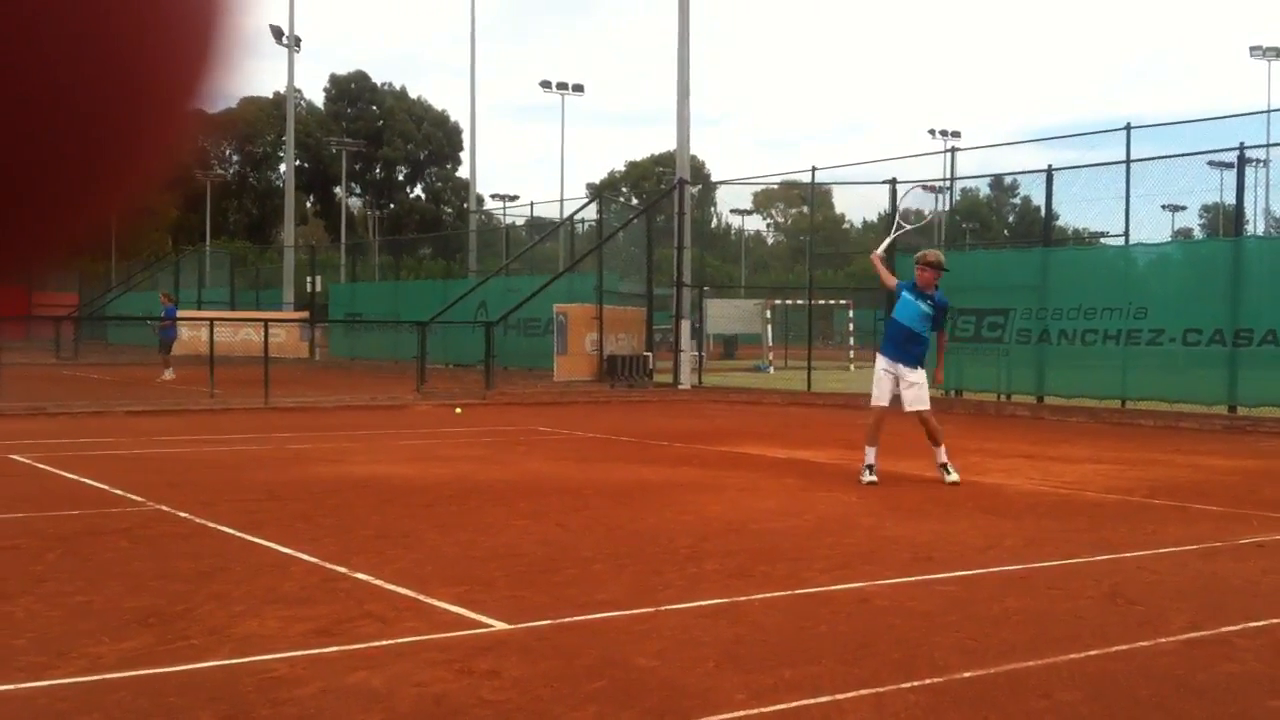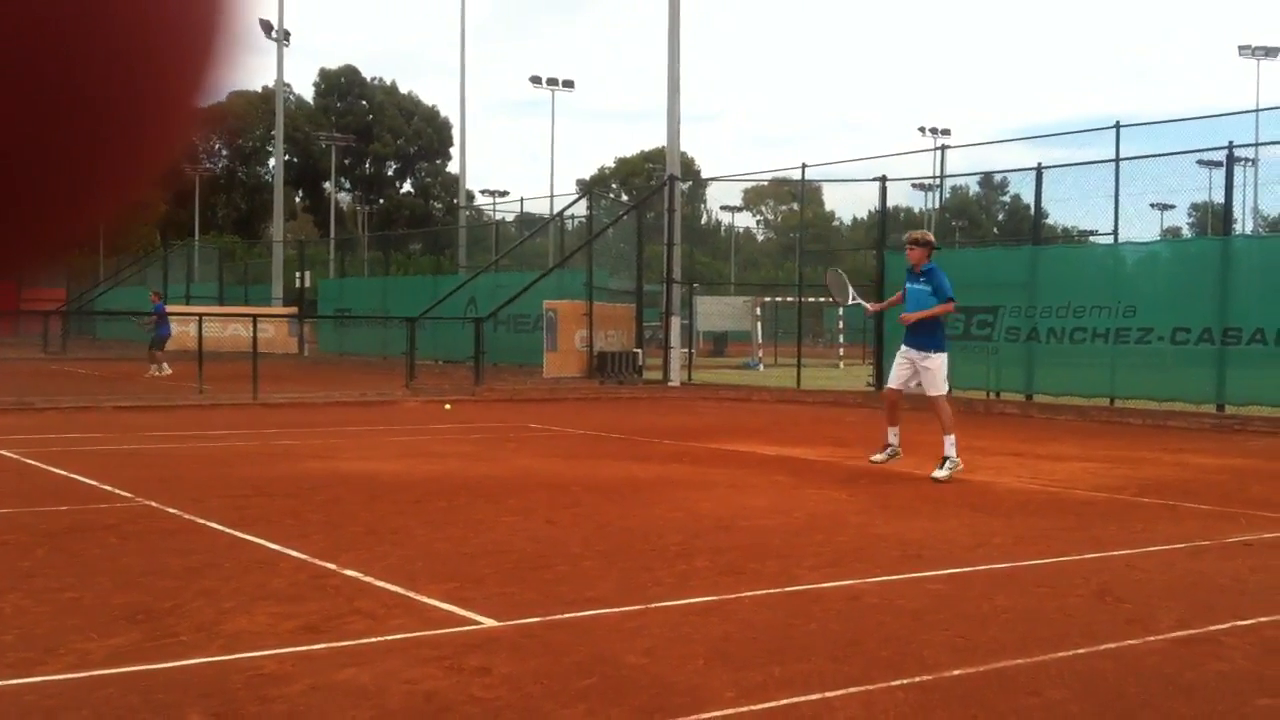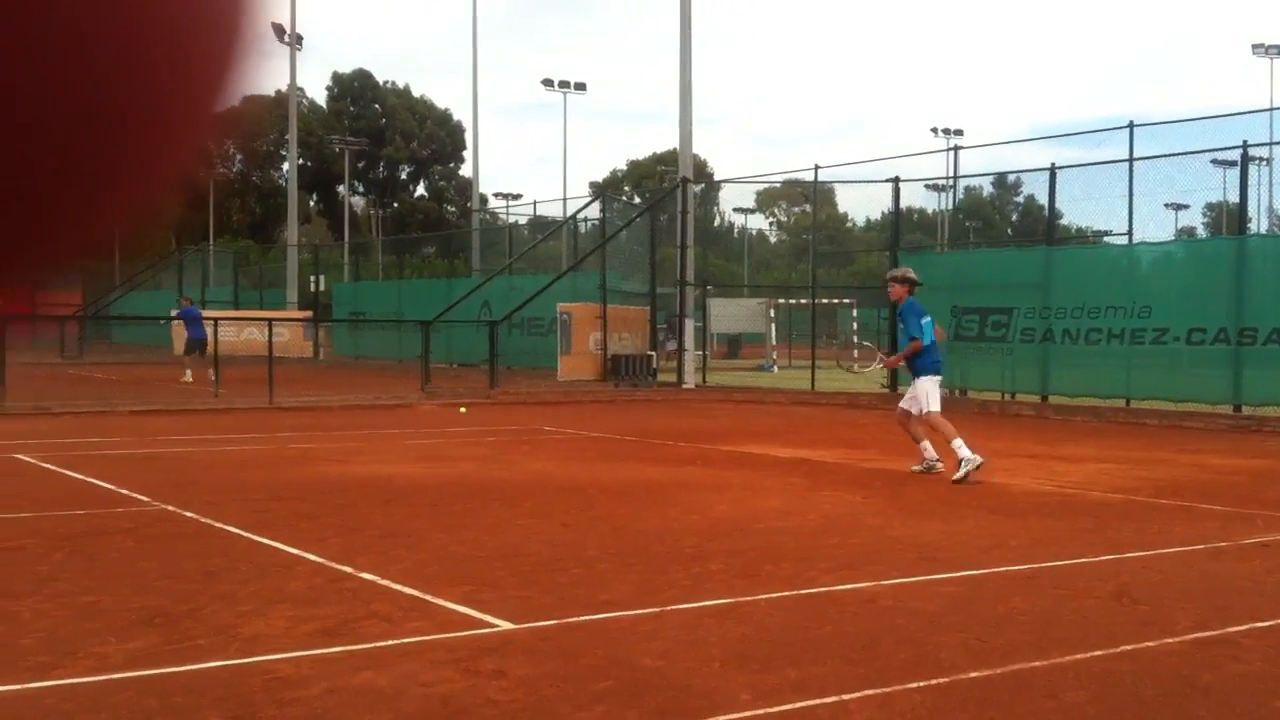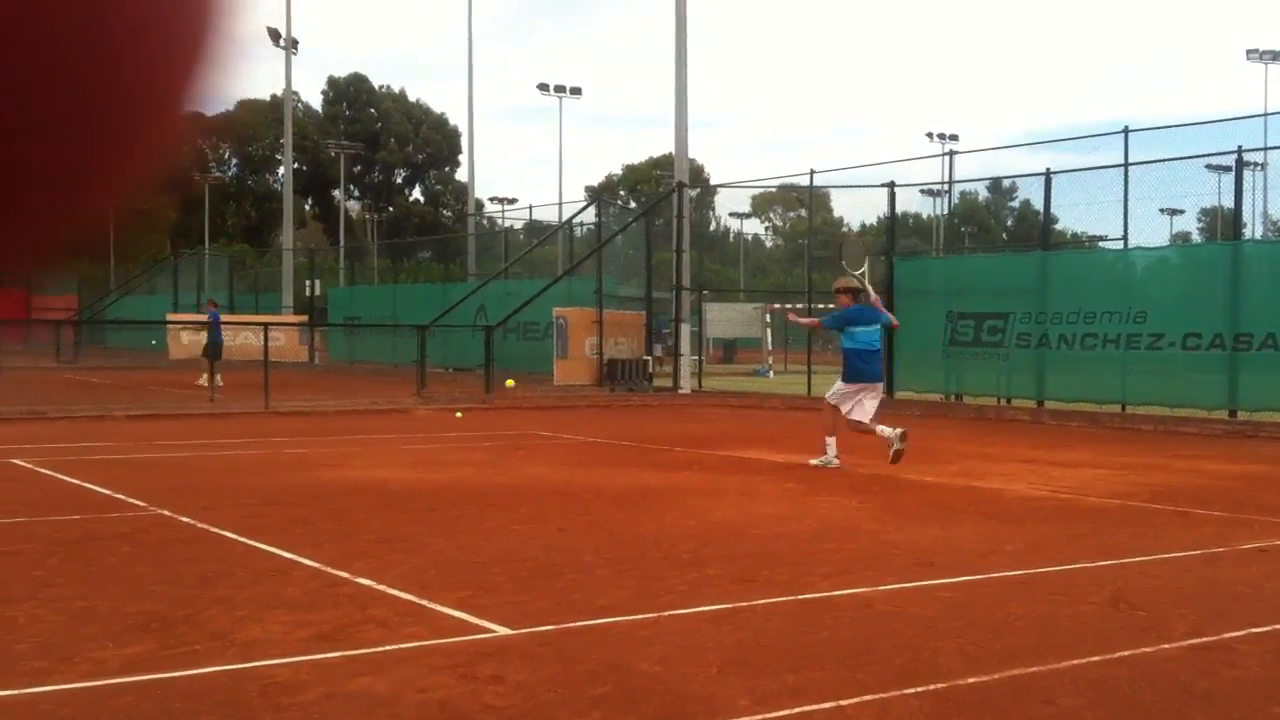
dt=0.4s
person 1, frame 1
left shoulder: (939, 303)
right shoulder: (907, 288)
left elbow: (940, 334)
right elbow: (891, 283)
left wrist: (939, 367)
right wrist: (877, 261)
left hip: (913, 366)
right hip: (887, 360)
left knee: (925, 416)
right knee: (878, 411)
left ankle: (944, 463)
right ankle: (869, 465)
person 1, frame 2
left shoulder: (936, 274)
right shoulder: (911, 274)
left elbow: (950, 306)
left wrist: (919, 314)
right wrist: (880, 306)
left hip: (932, 349)
right hip: (909, 347)
left knee: (938, 399)
right knee: (890, 394)
left ankle: (951, 457)
right ankle: (893, 446)
person 1, frame 3
left shoulder: (909, 309)
right shoulder: (911, 307)
left elbow: (917, 343)
right elbow: (936, 333)
left wrist: (897, 359)
right wrist: (906, 359)
left hip: (926, 372)
right hip: (922, 372)
left knee: (930, 416)
right knee: (903, 415)
left ankle: (967, 457)
right ankle: (932, 459)
person 1, frame 4
left shoulder: (845, 316)
right shoulder: (874, 313)
left elbow: (817, 323)
right elbow: (895, 324)
left wrist: (797, 319)
right wrist: (880, 307)
left hip: (854, 377)
right hip: (876, 378)
left knee: (831, 405)
right knee: (856, 424)
left ankle: (831, 456)
right ankle: (892, 434)
